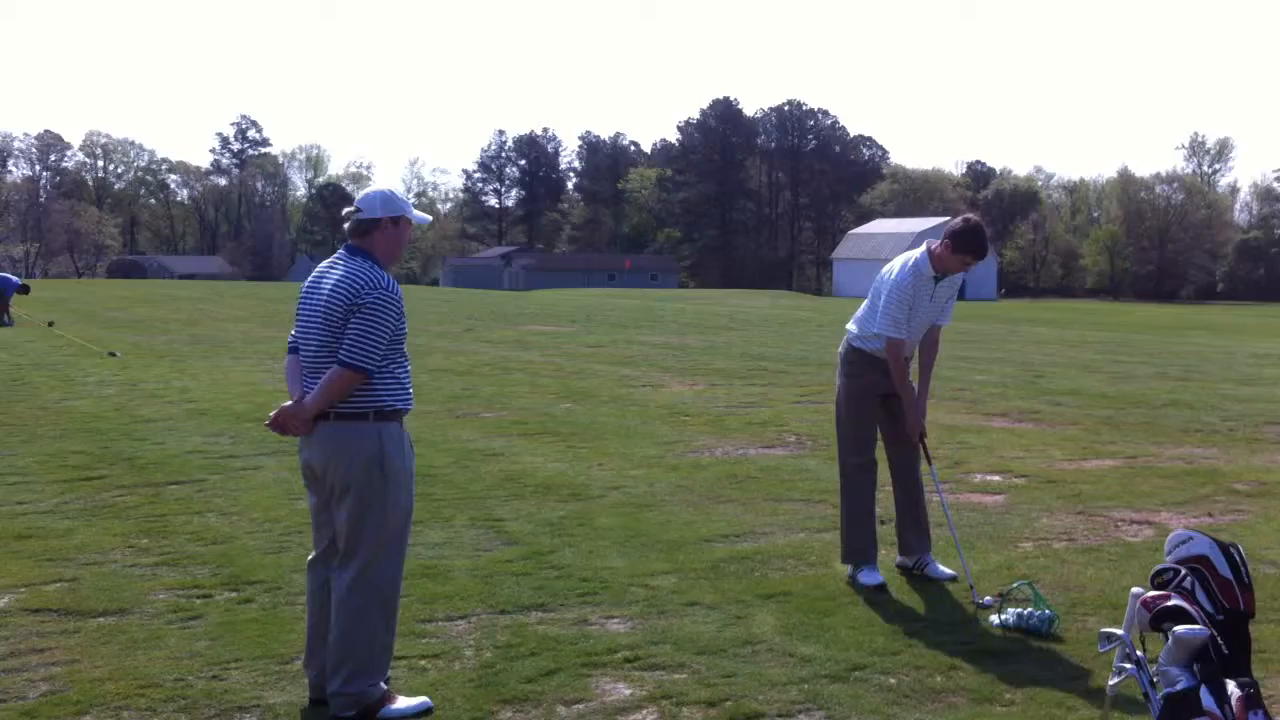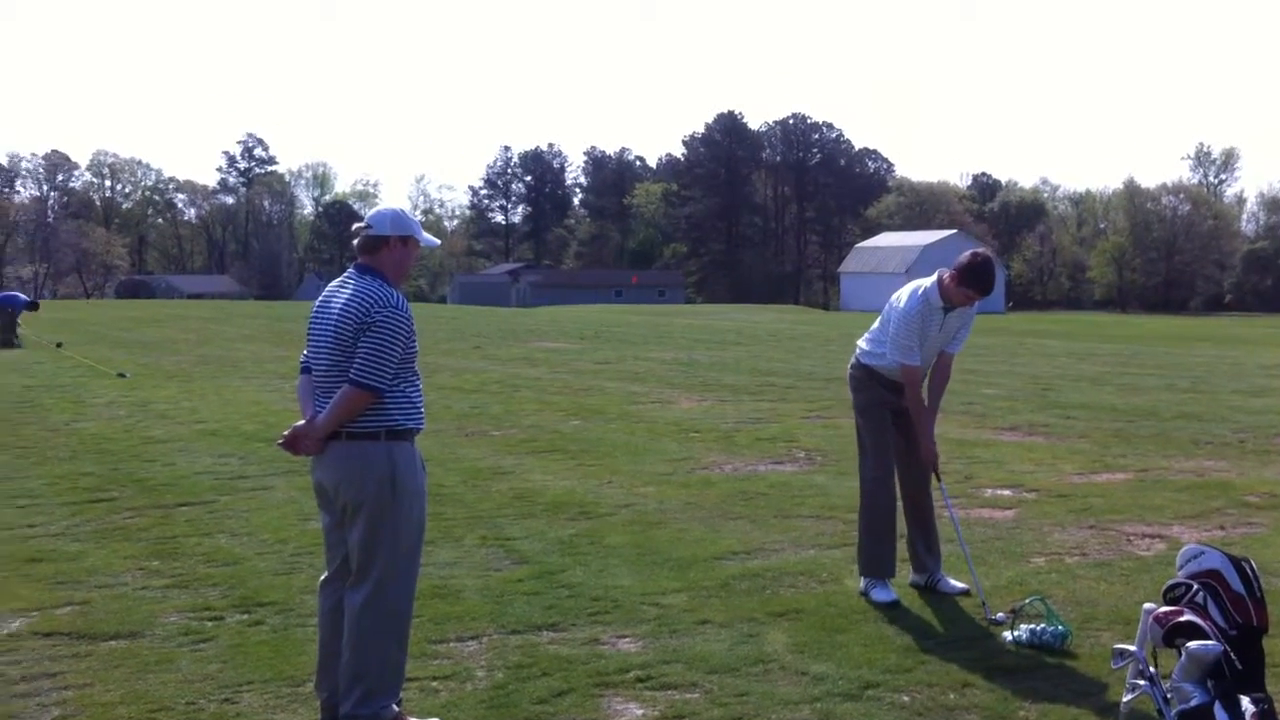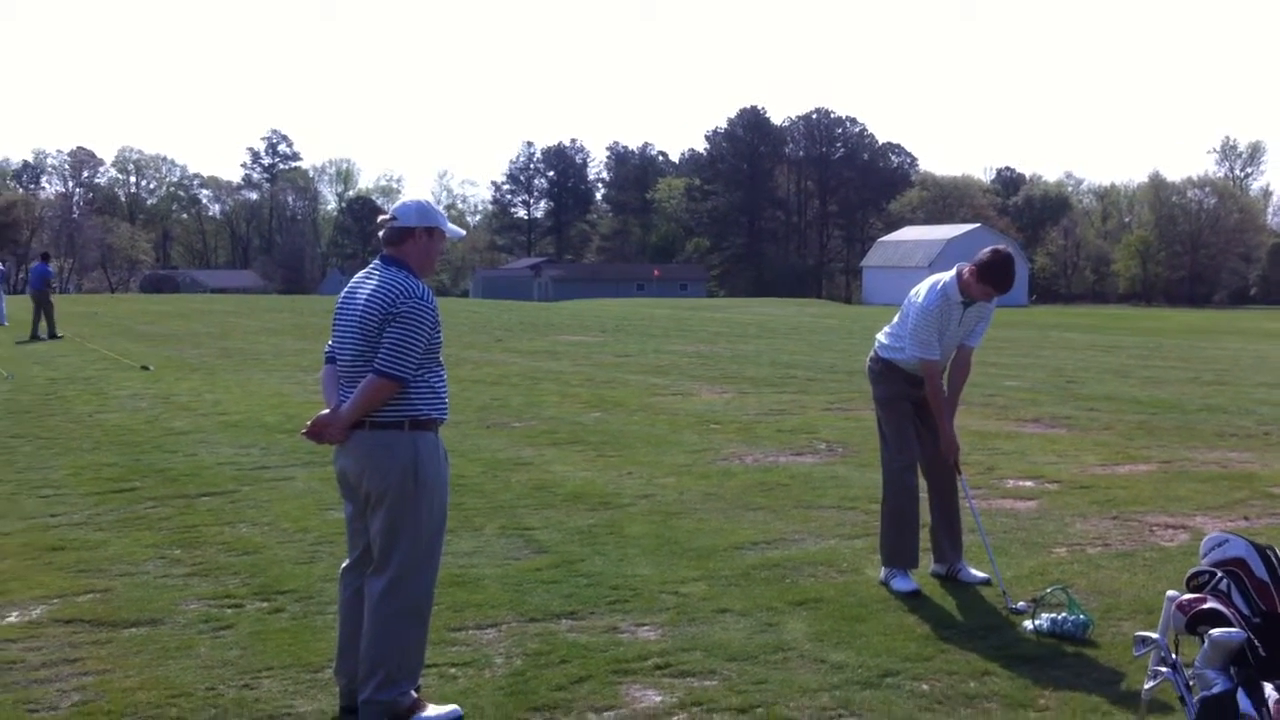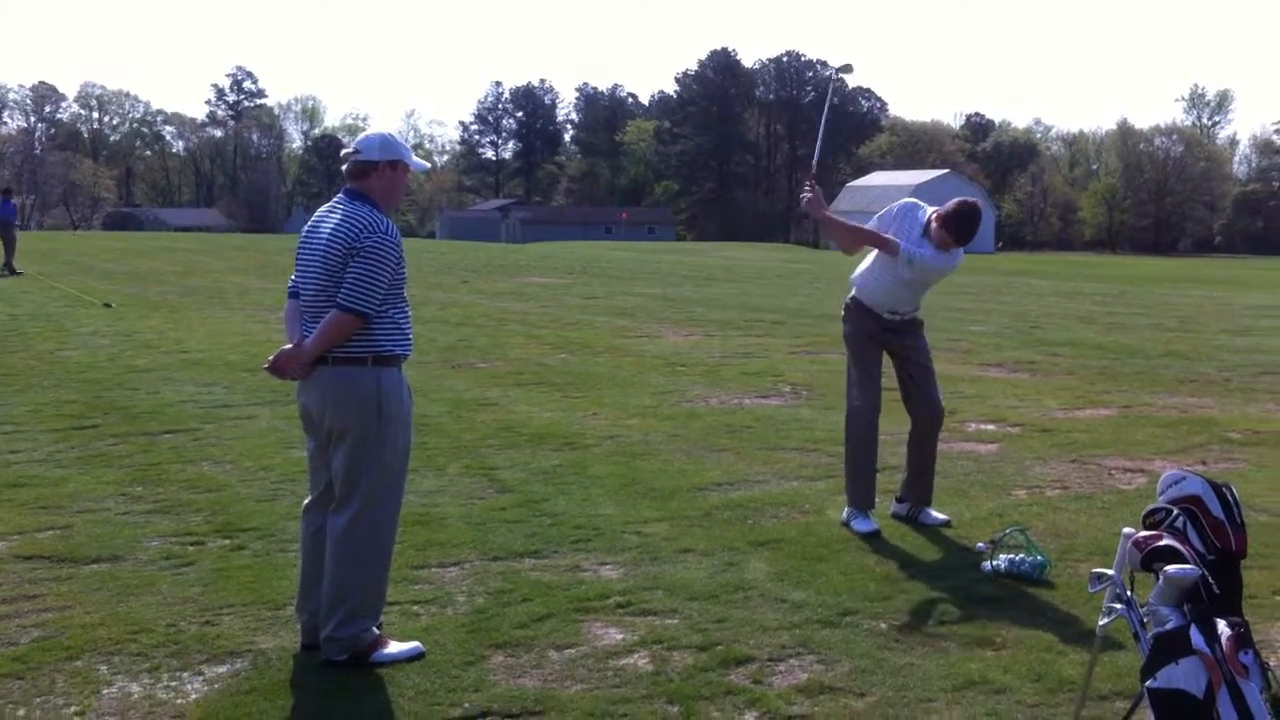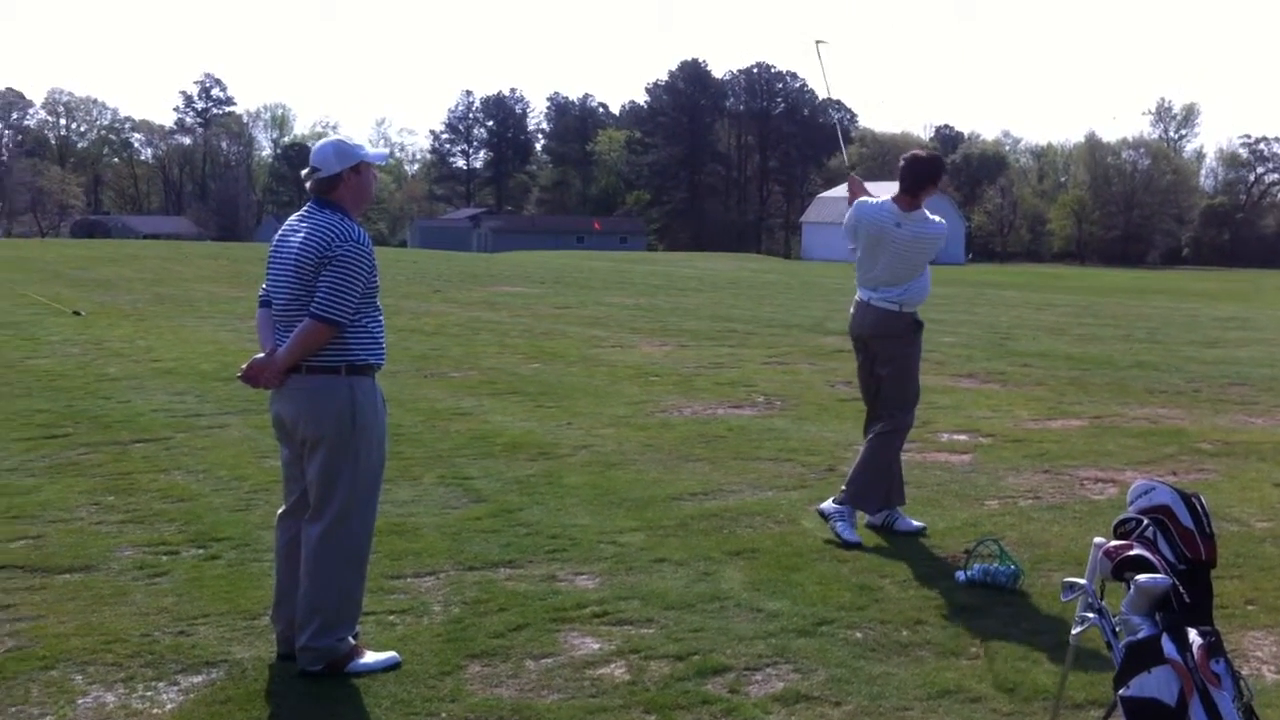
dt=1s
person 1, frame 1
left shoulder: (320, 276)
right shoulder: (378, 286)
left elbow: (296, 352)
right elbow: (352, 369)
left wrist: (300, 407)
right wrist: (304, 413)
left hip: (322, 438)
right hip: (368, 439)
left knee: (329, 560)
right knee: (369, 567)
person 1, frame 2
left shoulder: (329, 296)
right shoulder: (387, 305)
left elbow: (309, 371)
right elbow: (363, 388)
left wrist: (311, 425)
right wrist: (317, 431)
left hip: (334, 457)
right hip: (379, 457)
left knee: (341, 580)
right knee: (381, 587)
person 1, frame 3
left shoulder: (356, 286)
right shoulder: (413, 296)
left elbow: (333, 361)
right elbow: (387, 379)
left wrist: (337, 416)
right wrist: (341, 421)
left hip: (358, 447)
right hip: (403, 449)
left knee: (362, 568)
right knee: (402, 577)
person 1, frame 4
left shoulder: (319, 220)
right shoulder: (378, 230)
left elbow: (296, 297)
right elbow: (351, 313)
left wrist: (299, 352)
right wrist: (302, 355)
left hip: (320, 382)
right hip: (367, 383)
left knee: (326, 504)
right knee: (364, 512)
left ankle: (317, 623)
right ankle: (350, 637)
person 1, frame 5
left shoulder: (291, 230)
right shoulder: (349, 238)
left elbow: (268, 304)
right elbow: (324, 322)
left wrist: (271, 360)
right wrist: (276, 366)
left hip: (294, 392)
right hip: (339, 392)
left knee: (300, 513)
right knee: (339, 521)
left ankle: (294, 632)
right ankle: (325, 646)
person 2, frame 1
left shoulder: (952, 278)
right shoulder: (901, 277)
left elbow: (930, 339)
right elbow: (894, 350)
left wrist: (922, 400)
right wrist: (909, 410)
left hip: (895, 364)
right hip: (863, 361)
left knee: (907, 460)
right knee: (859, 461)
left ankle: (914, 552)
right ankle: (860, 561)
person 2, frame 2
left shoulder: (966, 308)
right shoulder: (911, 305)
left elbow: (942, 366)
right elbow: (912, 380)
left wrist: (929, 429)
right wrist: (923, 439)
left hip: (907, 384)
right hip: (872, 379)
left knee: (918, 476)
right knee: (879, 475)
left ankle: (926, 569)
right ankle: (873, 576)
person 2, frame 3
left shoulder: (985, 302)
right shoulder: (930, 300)
left elbow: (961, 360)
right elbow: (932, 374)
left wrist: (949, 420)
right wrist: (945, 431)
left hip: (927, 376)
right hip: (892, 372)
left knee: (942, 467)
right knee: (902, 466)
left ankle: (948, 559)
right ankle: (895, 565)
person 2, frame 4
left shoulder: (950, 257)
right shoulder: (906, 210)
left elbow: (877, 242)
right elbow: (852, 244)
left wrist: (824, 214)
right wrist: (823, 214)
left hip: (905, 324)
right hip: (864, 316)
left knee: (929, 411)
right knee: (863, 409)
left ankle: (912, 499)
right ankle: (857, 506)
person 2, frame 5
left shoulder: (864, 211)
right shoulder: (936, 231)
left hip: (863, 314)
right hip: (898, 324)
left knee: (880, 415)
right knee: (896, 419)
left ankle: (882, 507)
right ankle: (844, 503)
